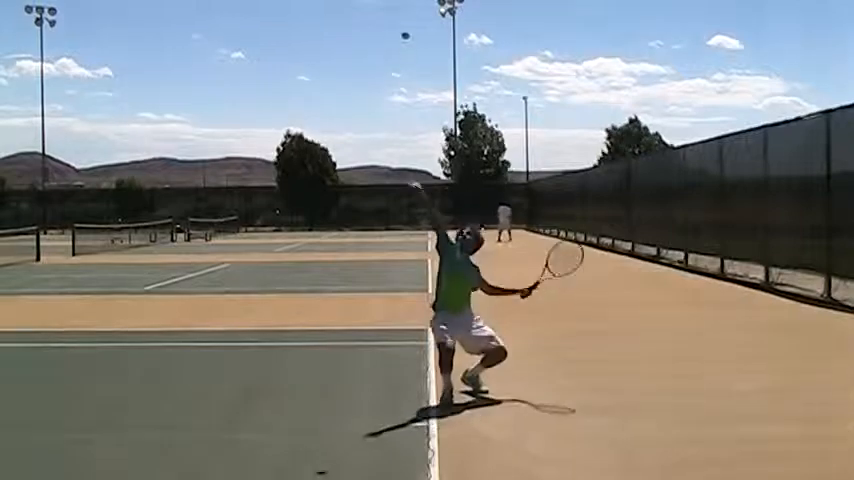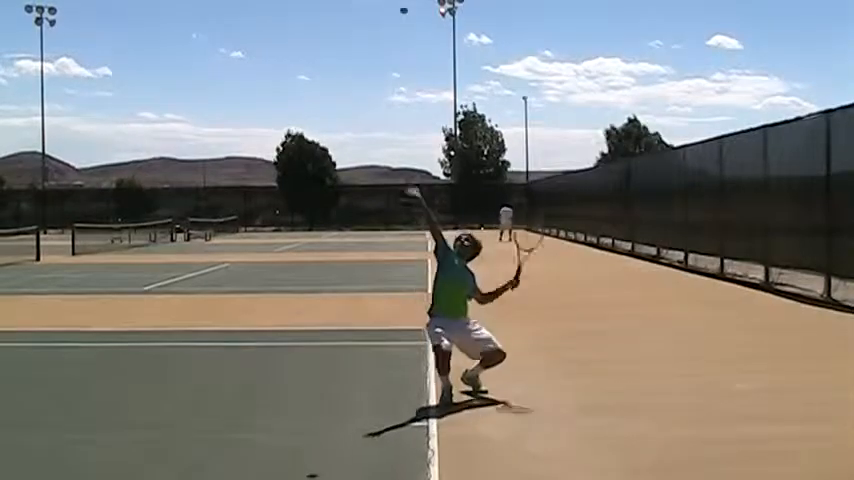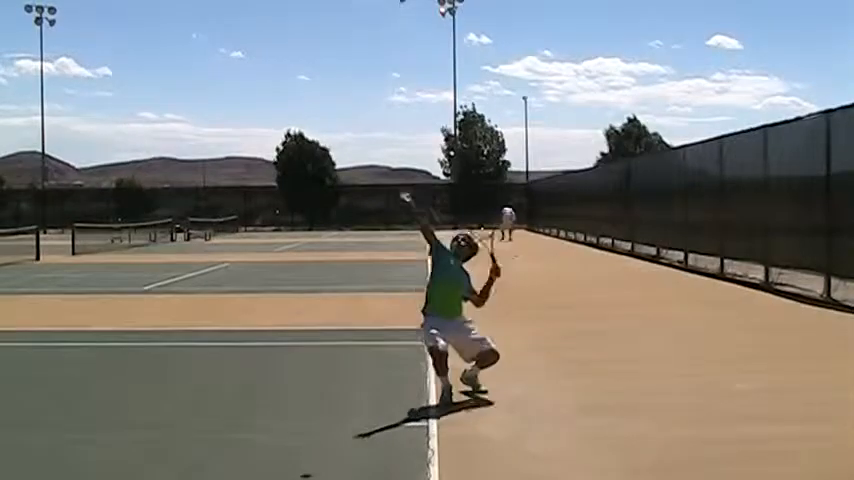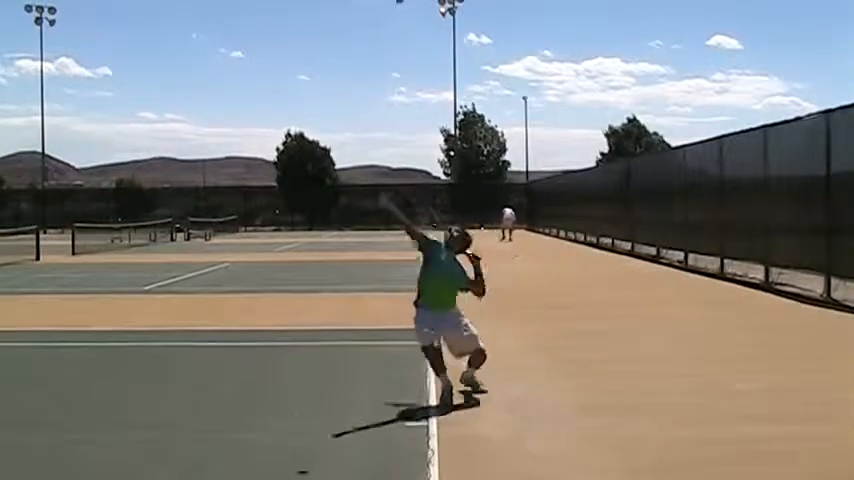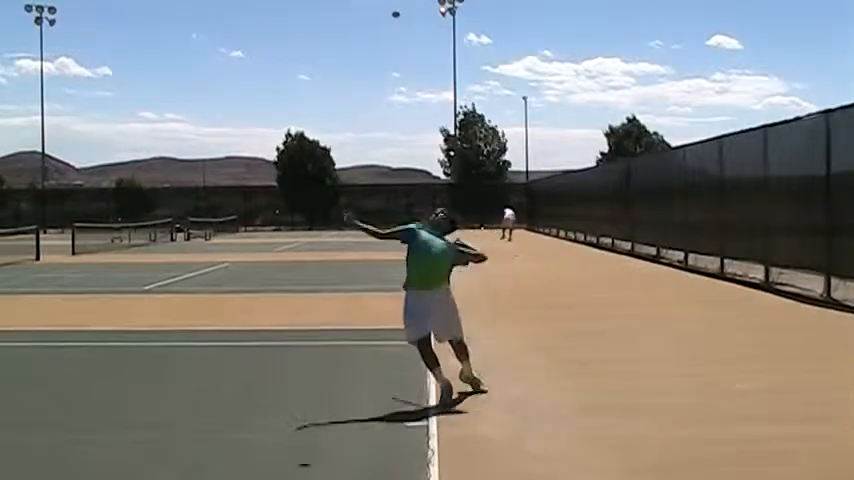
dt=0.1s
person 1, frame 1
left shoulder: (472, 270)
right shoulder: (449, 251)
left elbow: (488, 289)
right elbow: (437, 224)
left wrist: (519, 291)
right wrist: (424, 197)
left hip: (466, 317)
right hip: (444, 317)
left knee: (499, 352)
right knee: (446, 349)
left ankle: (472, 375)
right ankle: (447, 388)
person 1, frame 2
left shoulder: (469, 275)
right shoulder: (448, 257)
left elbow: (483, 299)
right elbow: (434, 228)
left wrist: (508, 286)
right wrist: (421, 202)
left hip: (464, 323)
right hip: (440, 321)
left knee: (498, 354)
right knee: (443, 351)
left ankle: (472, 374)
right ankle: (446, 387)
person 1, frame 3
left shoulder: (464, 276)
right shoulder: (443, 257)
left elbow: (479, 301)
right elbow: (427, 231)
left wrist: (491, 280)
right wrist: (411, 206)
left hip: (458, 323)
right hip: (434, 322)
left knee: (491, 355)
right knee: (439, 352)
left ankle: (470, 375)
right ankle: (446, 386)
person 1, frame 4
left shoulder: (459, 269)
right shoulder: (434, 248)
left elbow: (480, 293)
right elbow: (412, 231)
left wrist: (477, 267)
right wrist: (391, 208)
left hip: (450, 316)
right hip: (427, 316)
left knee: (478, 354)
right knee: (431, 350)
left ankle: (469, 376)
right ankle: (446, 385)
person 1, frame 5
left shoulder: (450, 247)
right shoulder: (415, 231)
left elbow: (480, 257)
right elbow: (382, 235)
left wrist: (461, 247)
right wrist: (357, 223)
left hip: (440, 294)
right hip: (416, 296)
left knee: (457, 342)
right knee: (423, 344)
left ankle: (468, 375)
right ankle: (444, 384)
